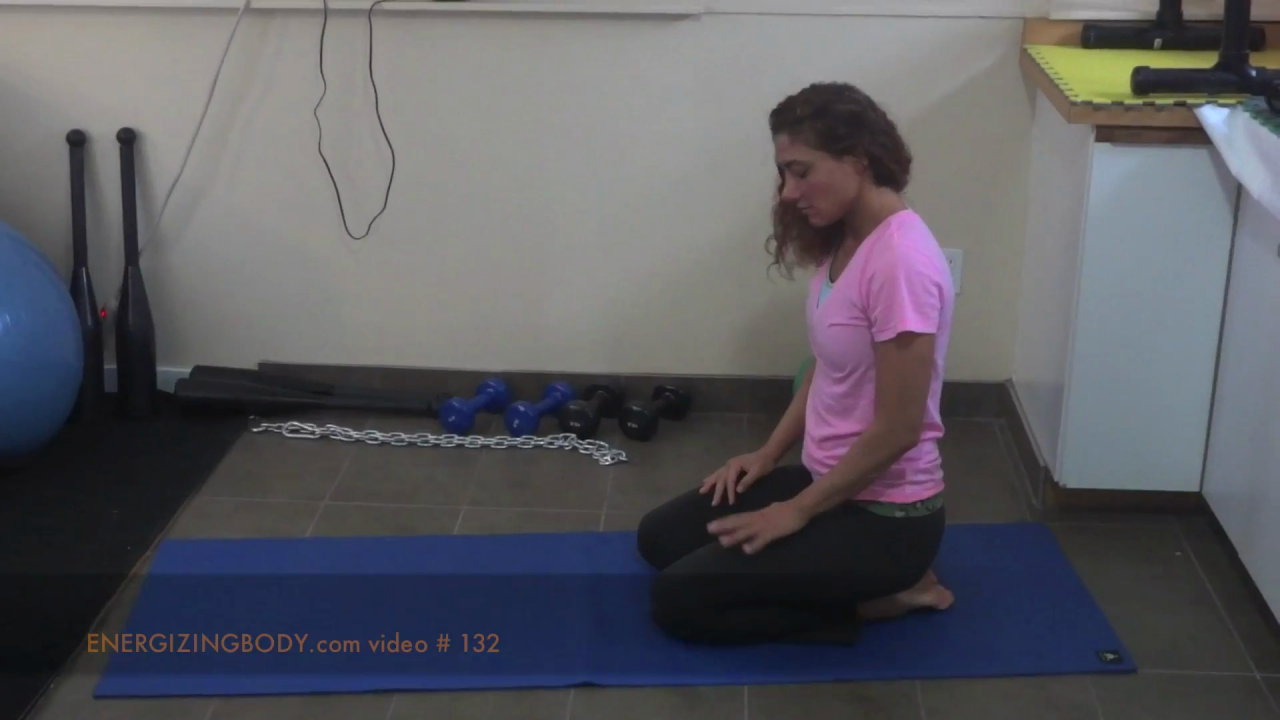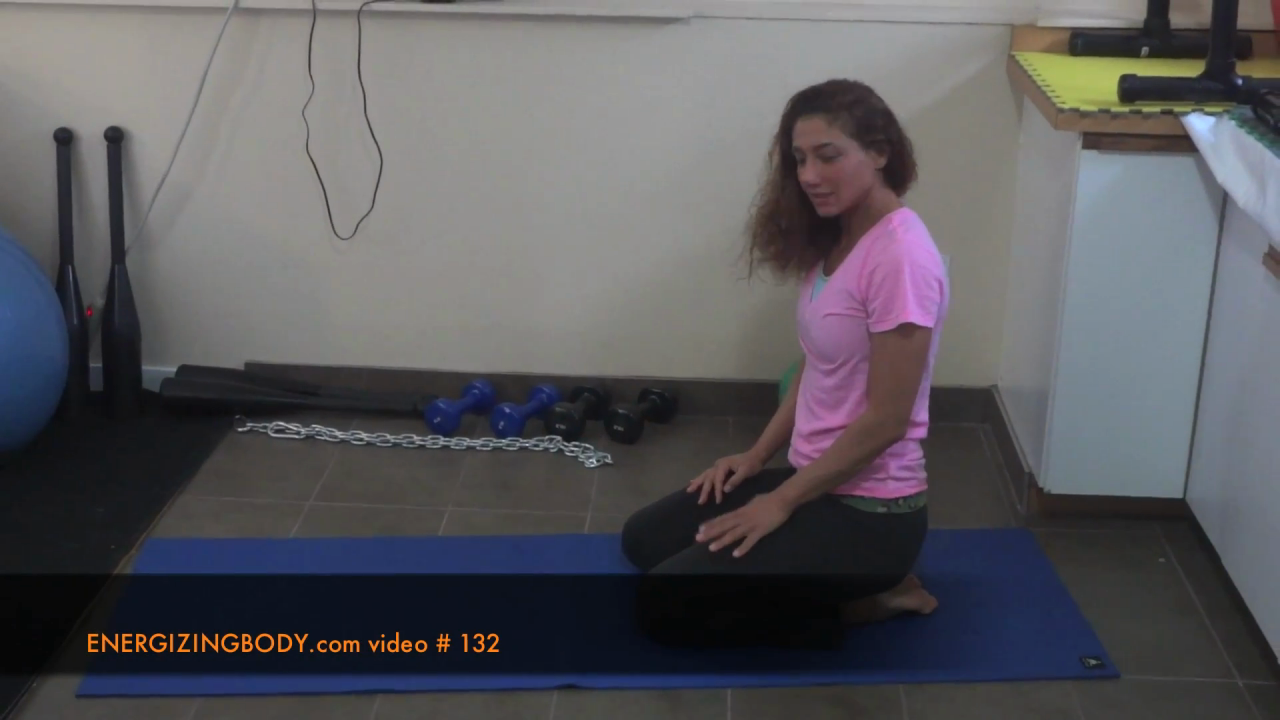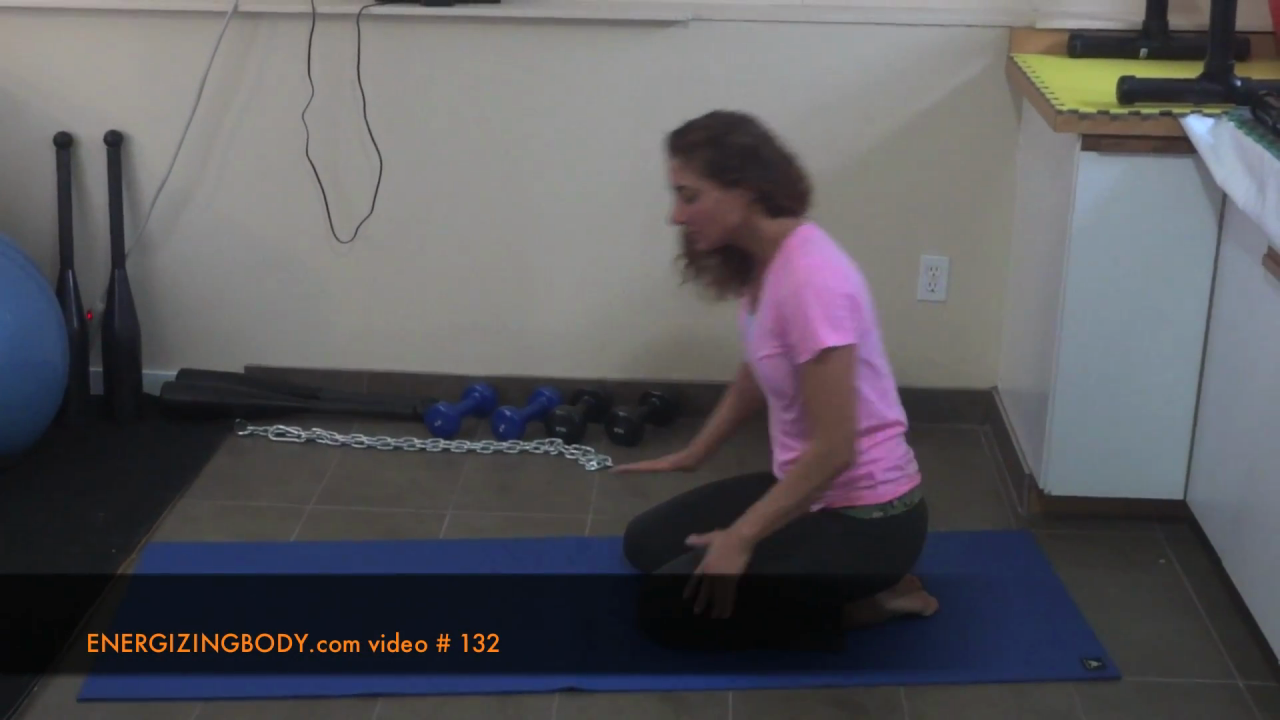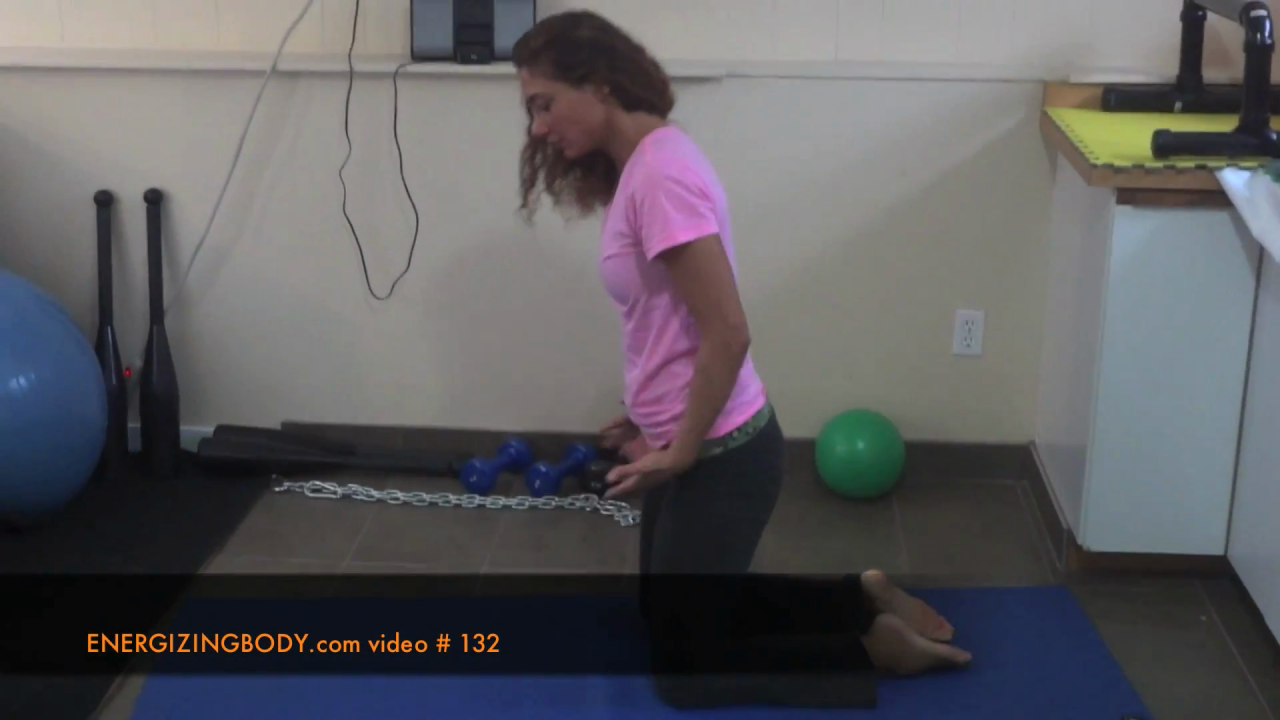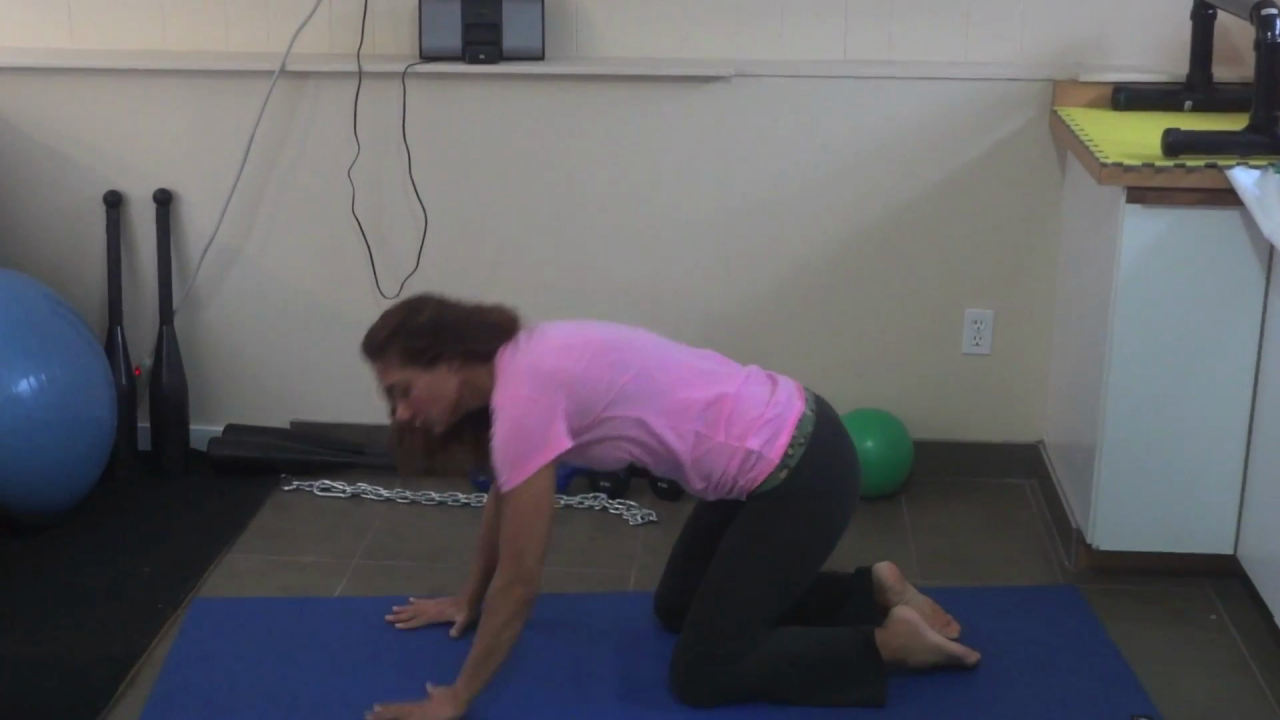
dt=1s
person 1, frame 1
left shoulder: (900, 262)
right shoulder: (843, 242)
left elbow: (899, 430)
left wrist: (798, 511)
right wrist: (768, 454)
left hip: (885, 513)
right hip: (832, 479)
left knee: (679, 602)
right knee: (659, 537)
left ankle: (885, 593)
right ankle: (868, 579)
person 1, frame 2
left shoulder: (900, 259)
right shoulder: (835, 240)
left elbow: (886, 421)
left wrist: (782, 502)
right wrist: (757, 456)
left hip: (869, 511)
right hip: (819, 478)
left knee: (667, 606)
right knee: (644, 539)
left ankle: (867, 597)
right ankle: (848, 579)
person 1, frame 3
left shoulder: (807, 281)
right shoulder: (761, 259)
left elbow: (830, 447)
left wrist: (740, 537)
right wrist: (695, 450)
left hip: (868, 518)
right hip: (814, 493)
left knee: (673, 608)
right knee: (645, 544)
left ankle: (855, 602)
right ankle: (855, 578)
person 1, frame 4
left shoulder: (661, 174)
right shoulder: (648, 161)
left elbow: (726, 337)
left wrist: (675, 449)
right wrist: (655, 415)
left hip: (718, 452)
right hip: (695, 439)
left knee: (686, 673)
right knee: (671, 613)
left ankle: (875, 646)
right ankle: (861, 598)
person 1, frame 5
left shoulder: (522, 401)
right shoulder: (519, 360)
left elbow: (520, 581)
right elbow: (505, 502)
right wrist: (469, 598)
left hip: (802, 474)
right hip: (780, 442)
right knee: (675, 607)
left ankle: (889, 638)
right ankle: (874, 590)
